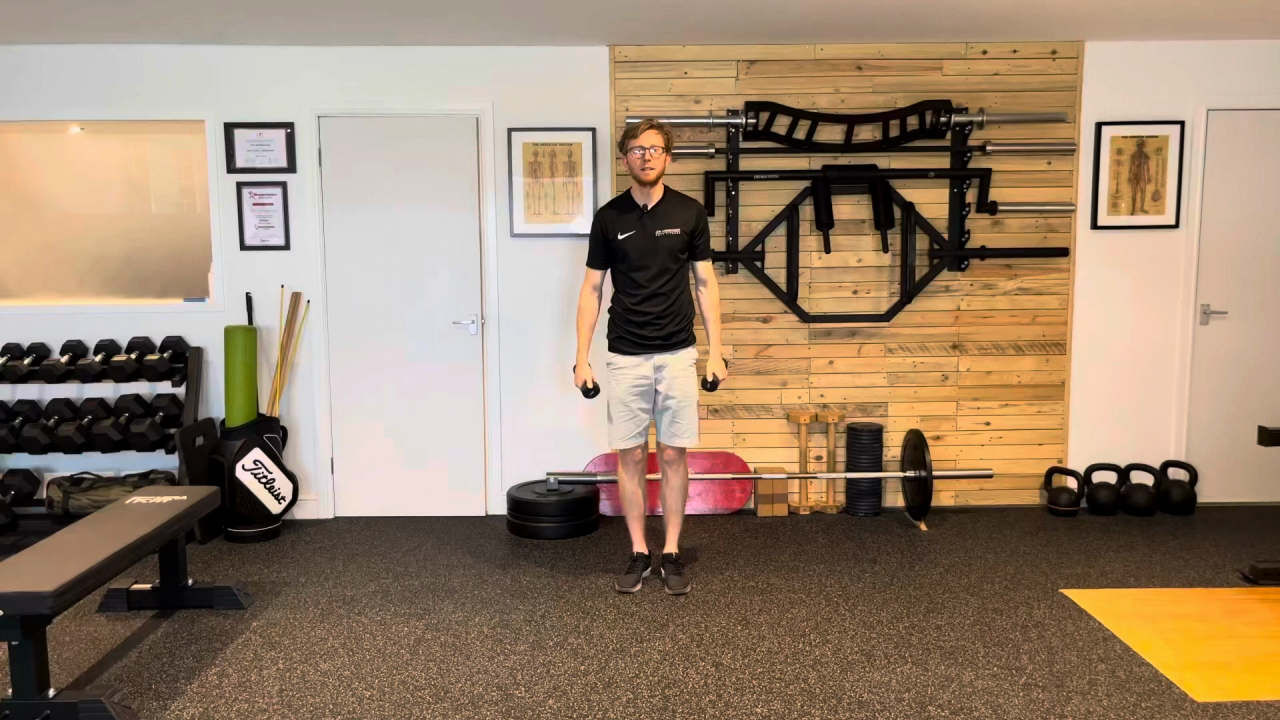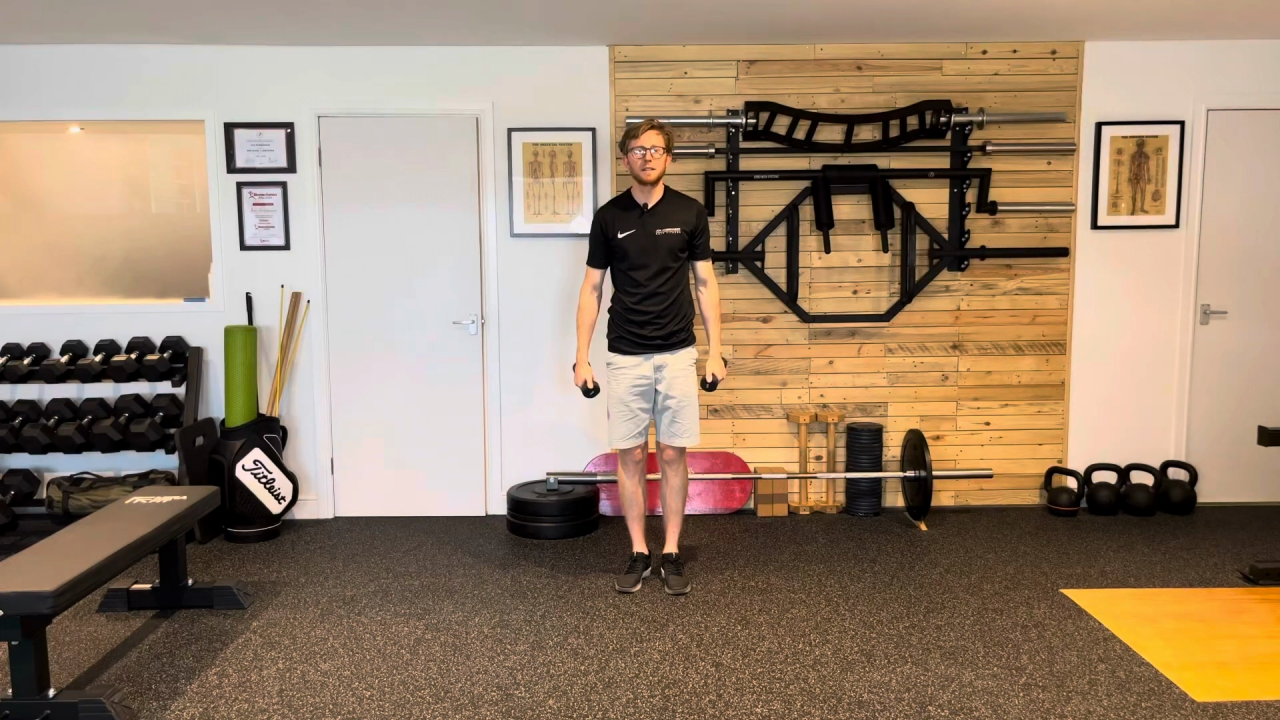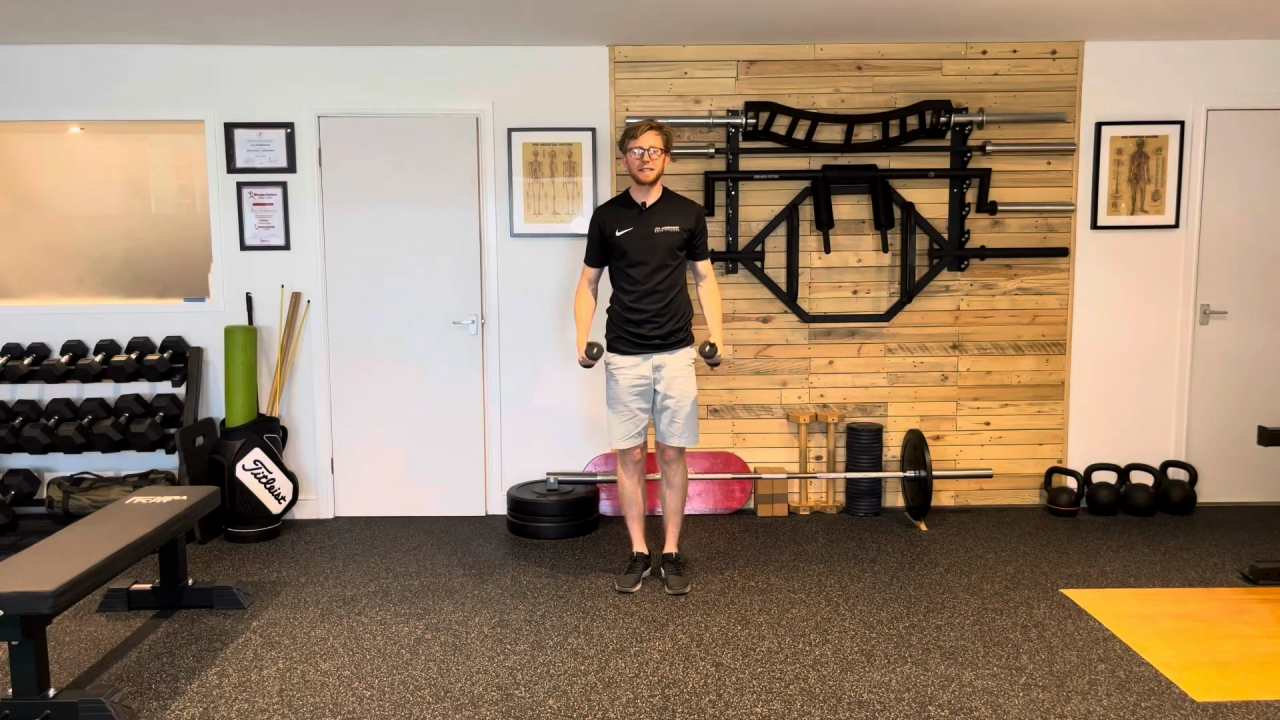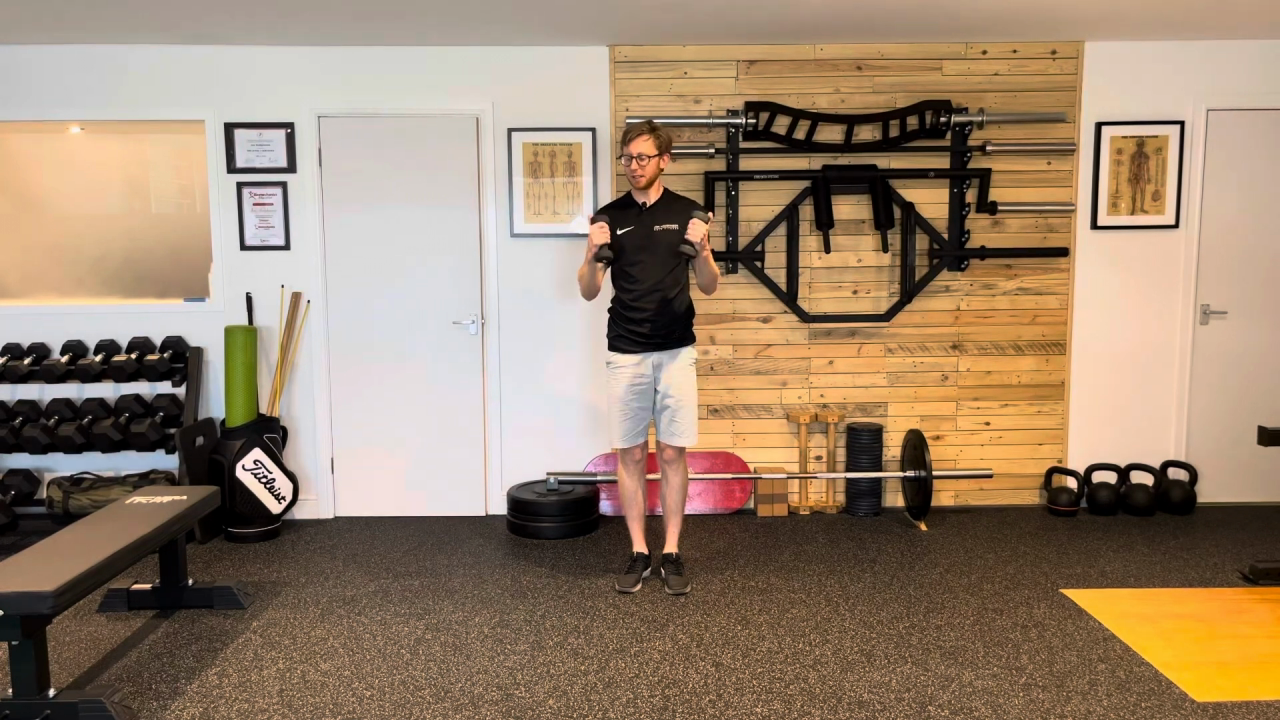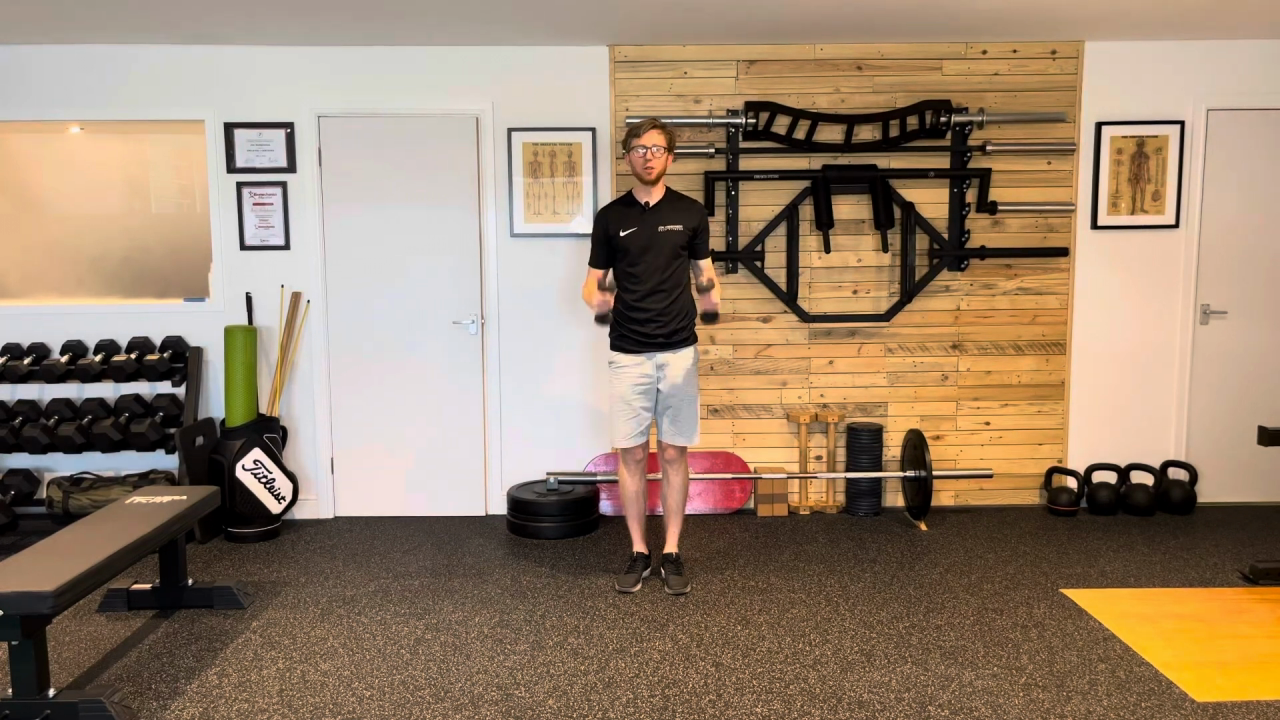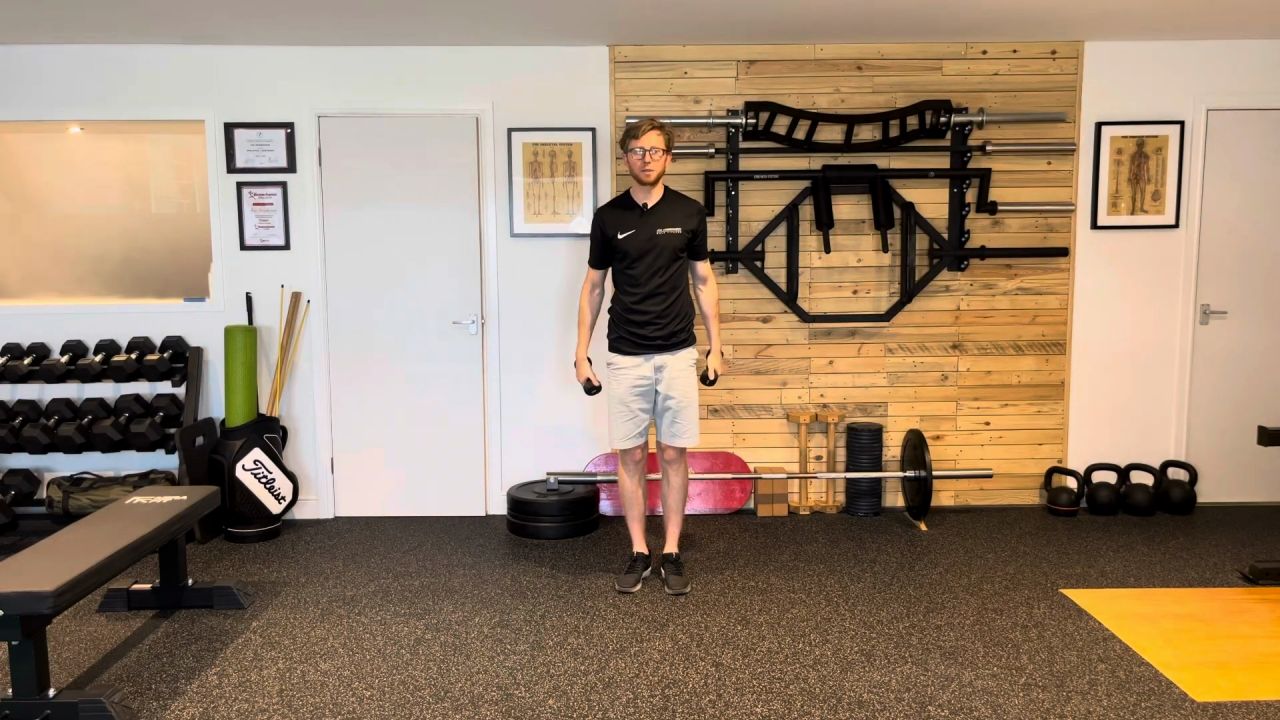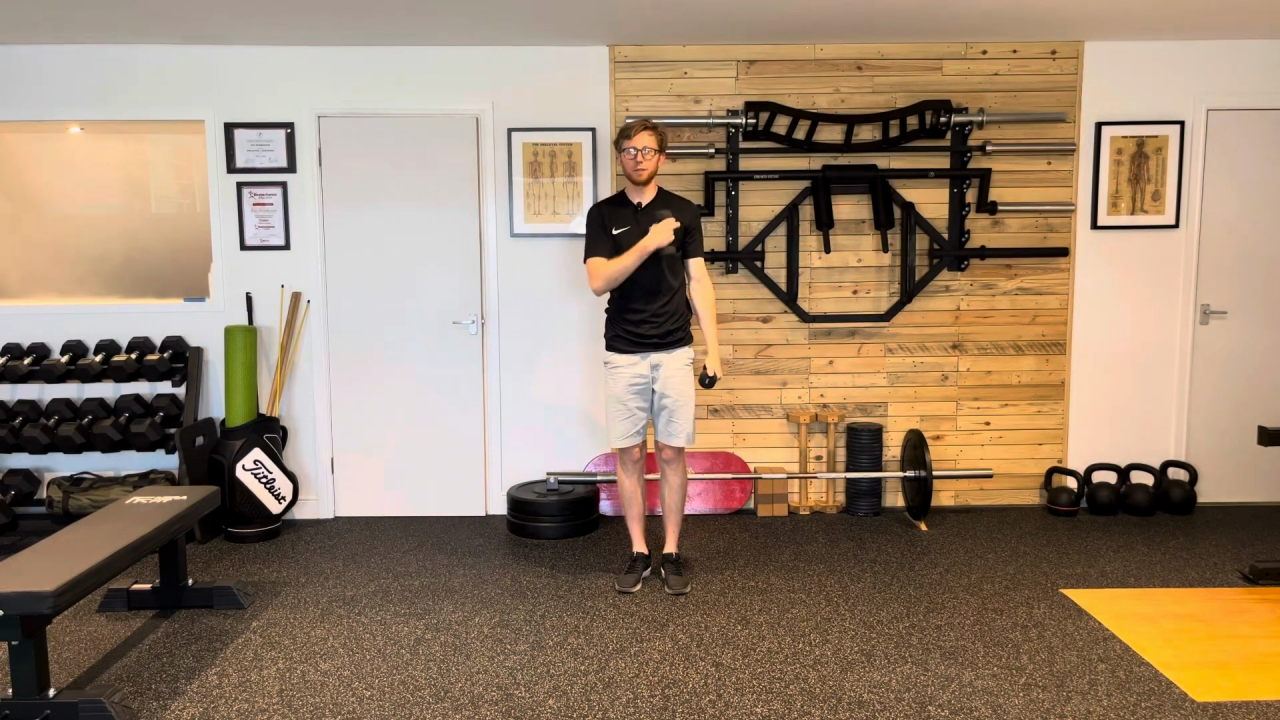
dt=0.7s
person 1, frame 1
left shoulder: (690, 212)
right shoulder: (608, 217)
left elbow: (705, 283)
right elbow: (592, 288)
left wrist: (716, 351)
right wrist: (581, 357)
left hip: (677, 354)
right hip: (625, 356)
left knee: (673, 455)
right knee: (630, 456)
left ankle: (671, 553)
right ankle: (638, 552)
person 1, frame 2
left shoulder: (690, 212)
right shoulder: (609, 216)
left elbow: (705, 283)
right elbow: (592, 288)
left wrist: (716, 350)
right wrist: (581, 355)
left hip: (678, 354)
right hip: (625, 356)
left knee: (673, 454)
right knee: (630, 455)
left ankle: (671, 553)
right ankle: (638, 552)
person 1, frame 3
left shoulder: (688, 213)
right shoulder: (606, 216)
left elbow: (704, 279)
right elbow: (588, 283)
left wrist: (716, 335)
right wrist: (582, 336)
left hip: (675, 353)
right hip: (623, 356)
left knee: (672, 455)
right knee: (630, 455)
left ankle: (671, 553)
right ankle: (638, 552)
person 1, frame 4
left shoulder: (686, 210)
right shoulder: (611, 215)
left elbow: (709, 285)
right elbow: (588, 291)
left wrist: (702, 248)
right wrist: (593, 253)
left hip: (676, 351)
right hip: (625, 354)
left knee: (673, 453)
right knee: (630, 454)
left ankle: (671, 553)
right ankle: (639, 552)
person 1, frame 5
left shoulder: (690, 212)
right shoulder: (610, 216)
left elbow: (706, 278)
right elbow: (593, 285)
left wrist: (710, 293)
right wrist: (596, 298)
left hip: (679, 351)
right hip: (628, 353)
left knee: (674, 453)
right knee: (631, 453)
left ankle: (671, 553)
right ankle: (638, 552)
person 1, frame 6
left shoulder: (689, 212)
right shoulder: (608, 216)
left elbow: (704, 280)
right elbow: (593, 287)
left wrist: (716, 345)
right wrist: (581, 352)
left hip: (678, 354)
right hip: (626, 356)
left knee: (674, 454)
right knee: (631, 455)
left ankle: (672, 553)
right ankle: (639, 552)
person 1, frame 7
left shoulder: (683, 211)
right shoulder: (603, 214)
left elbow: (698, 281)
right elbow: (597, 280)
left wrist: (713, 347)
right wrist: (648, 242)
left hip: (674, 351)
right hip: (623, 354)
left knee: (672, 452)
right knee: (629, 454)
left ankle: (671, 553)
right ankle: (638, 553)
